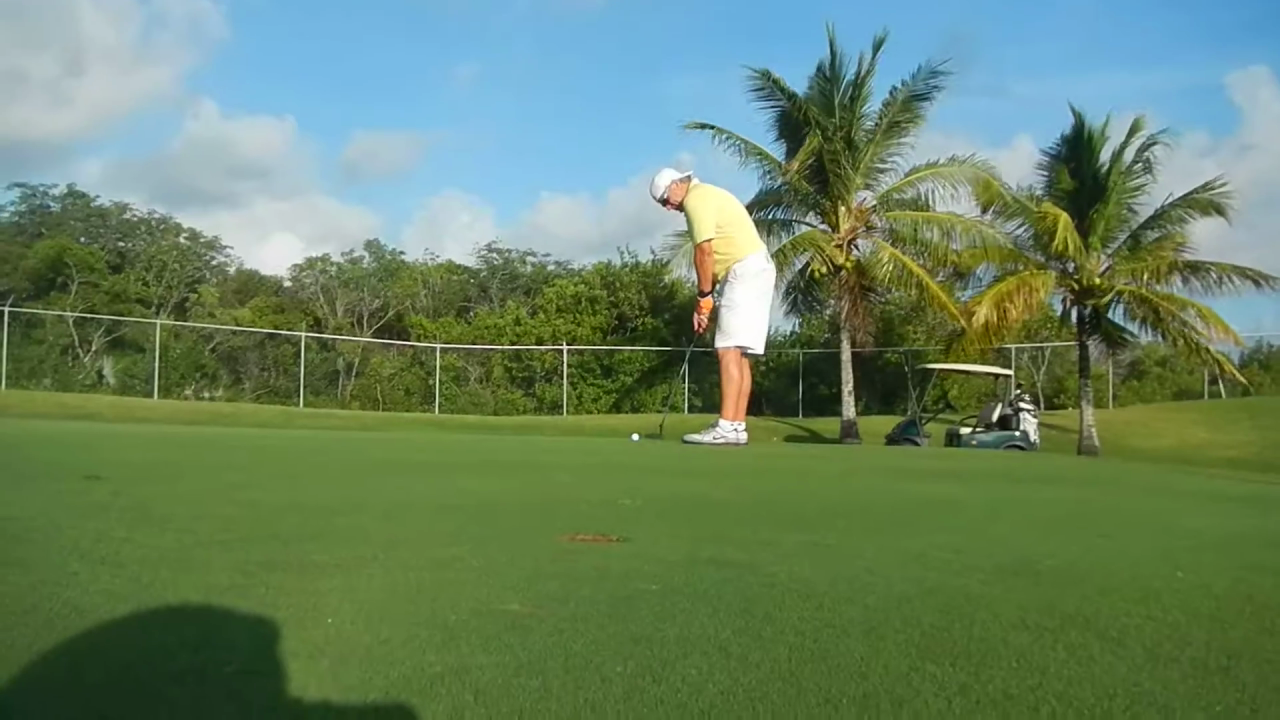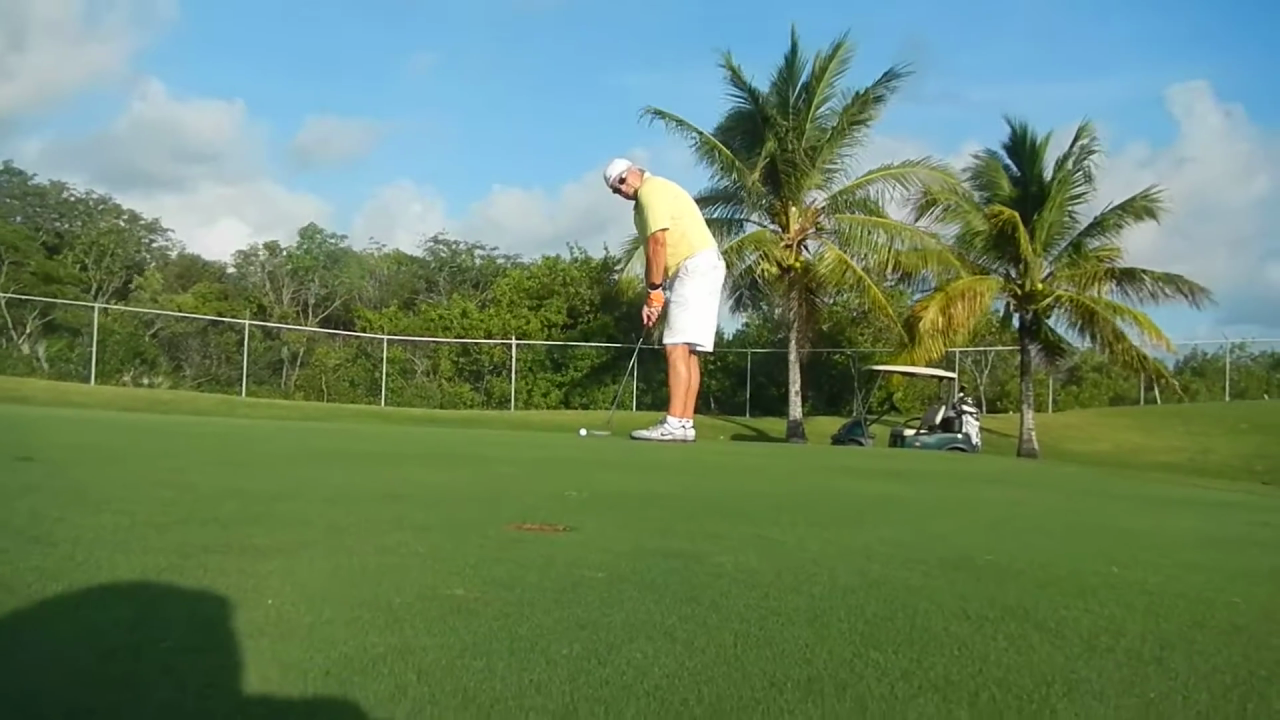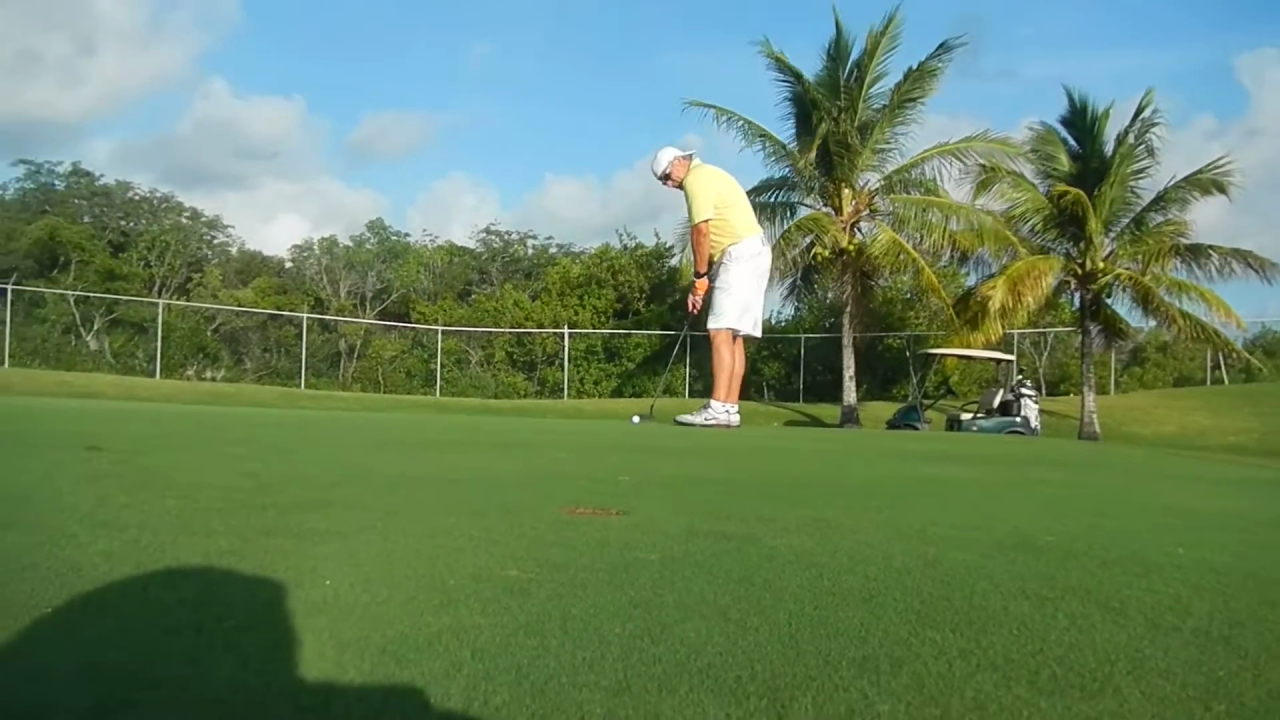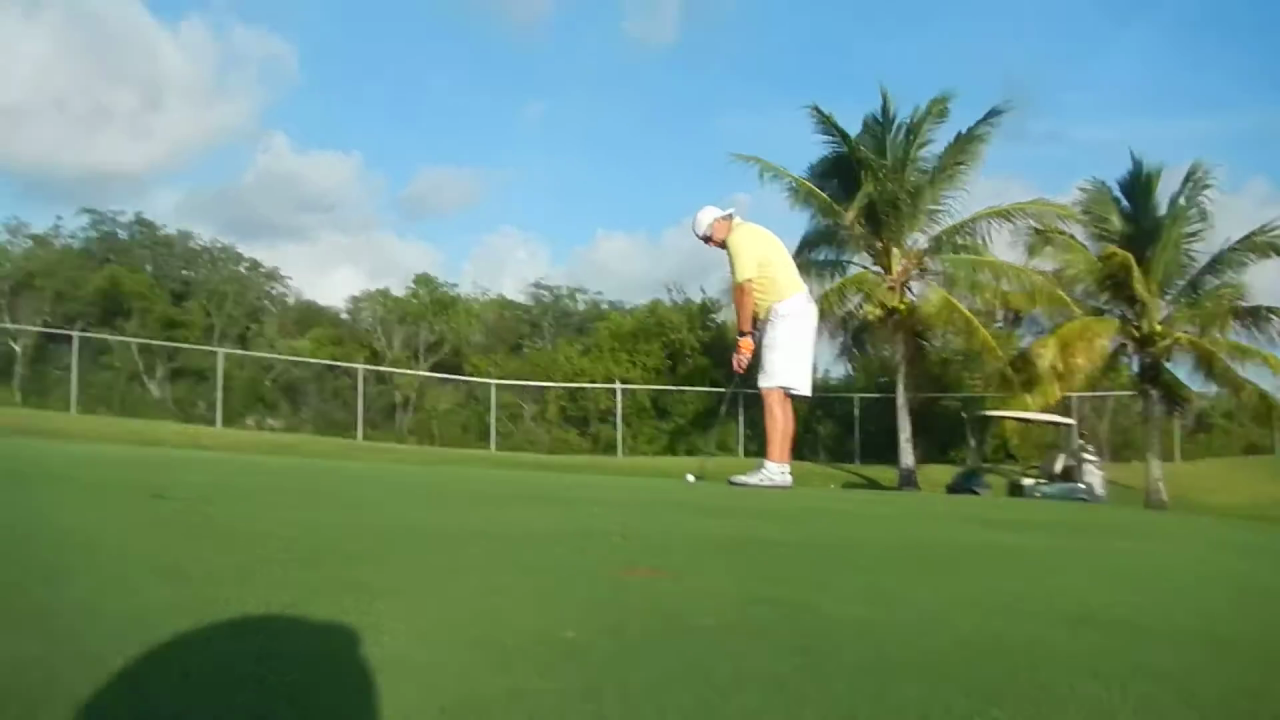
dt=1s
person 1, frame 1
left shoulder: (696, 198)
right shoulder: (703, 199)
left elbow: (704, 252)
right elbow: (711, 255)
left wrist: (704, 297)
right wrist: (705, 300)
left hip: (746, 271)
right hip: (752, 272)
left knee: (729, 350)
right knee: (739, 352)
left ankle: (726, 427)
right ankle: (737, 426)
person 1, frame 2
left shoulder: (651, 189)
right shoulder: (640, 208)
left elbow: (658, 242)
right elbow: (652, 254)
left wrist: (654, 290)
right wrist: (652, 297)
left hip: (697, 267)
right hip: (692, 271)
left knee: (678, 346)
right knee: (686, 349)
left ankle: (674, 424)
right ankle: (685, 423)
person 1, frame 3
left shoulder: (696, 177)
right shoulder: (704, 177)
left elbow: (701, 232)
right elbow: (711, 233)
left wrist: (699, 278)
right wrist: (702, 280)
left hip: (741, 254)
right hip: (746, 254)
left knee: (721, 331)
right knee: (733, 333)
left ankle: (718, 408)
right ankle: (730, 408)
person 1, frame 4
left shoulder: (738, 236)
right shoulder: (747, 234)
left elbow: (744, 290)
right elbow: (755, 291)
left wrist: (744, 337)
right wrist: (749, 337)
left hip: (787, 311)
right hip: (790, 311)
left knee: (773, 391)
right knee: (781, 393)
left ankle: (772, 469)
right ankle: (781, 468)
